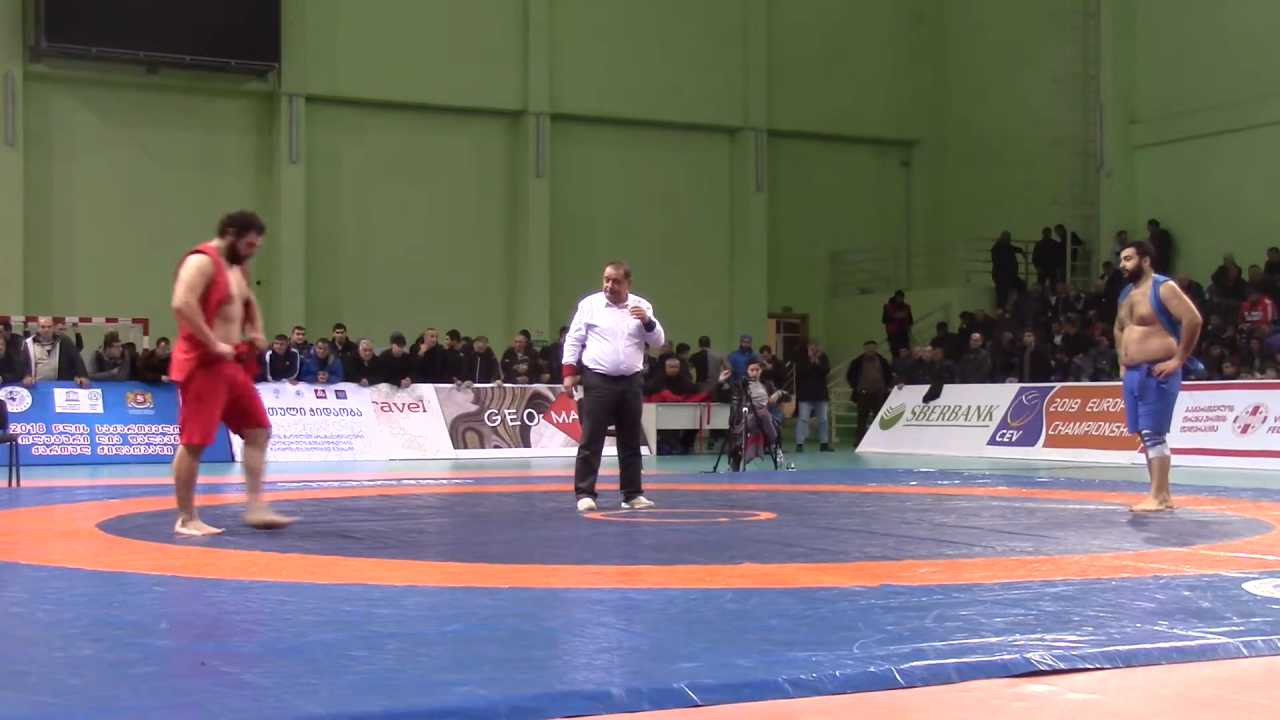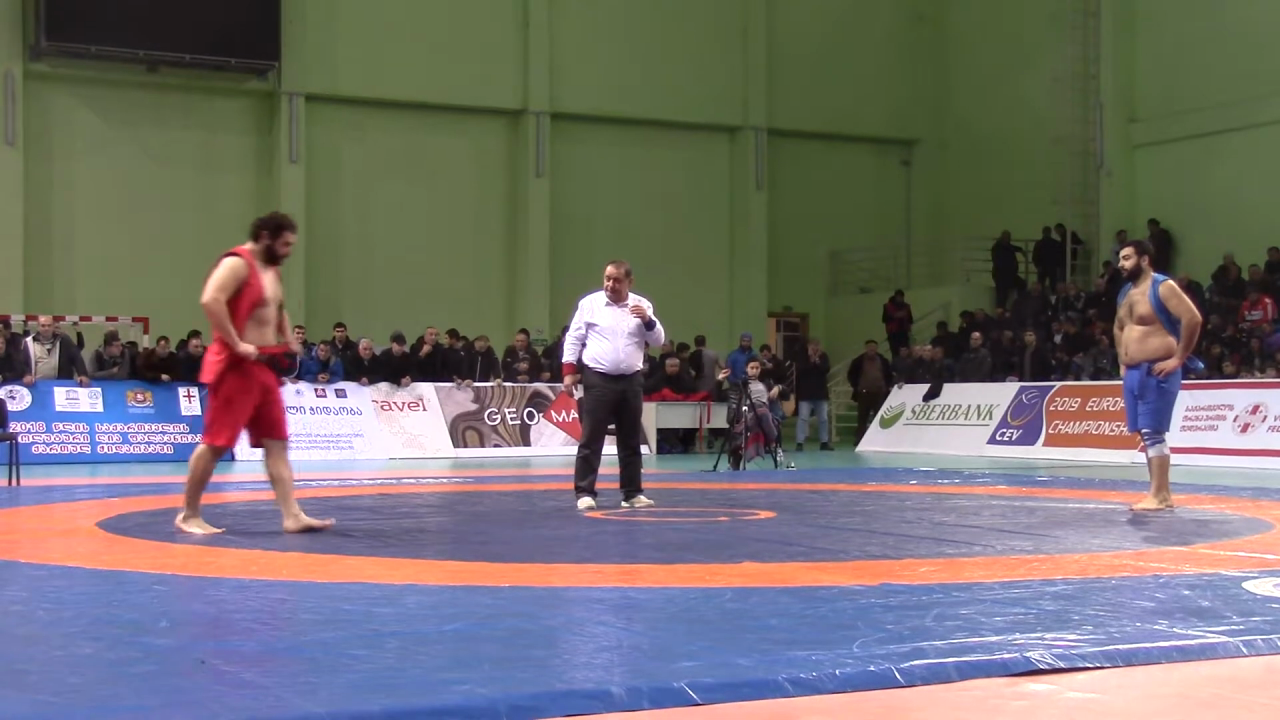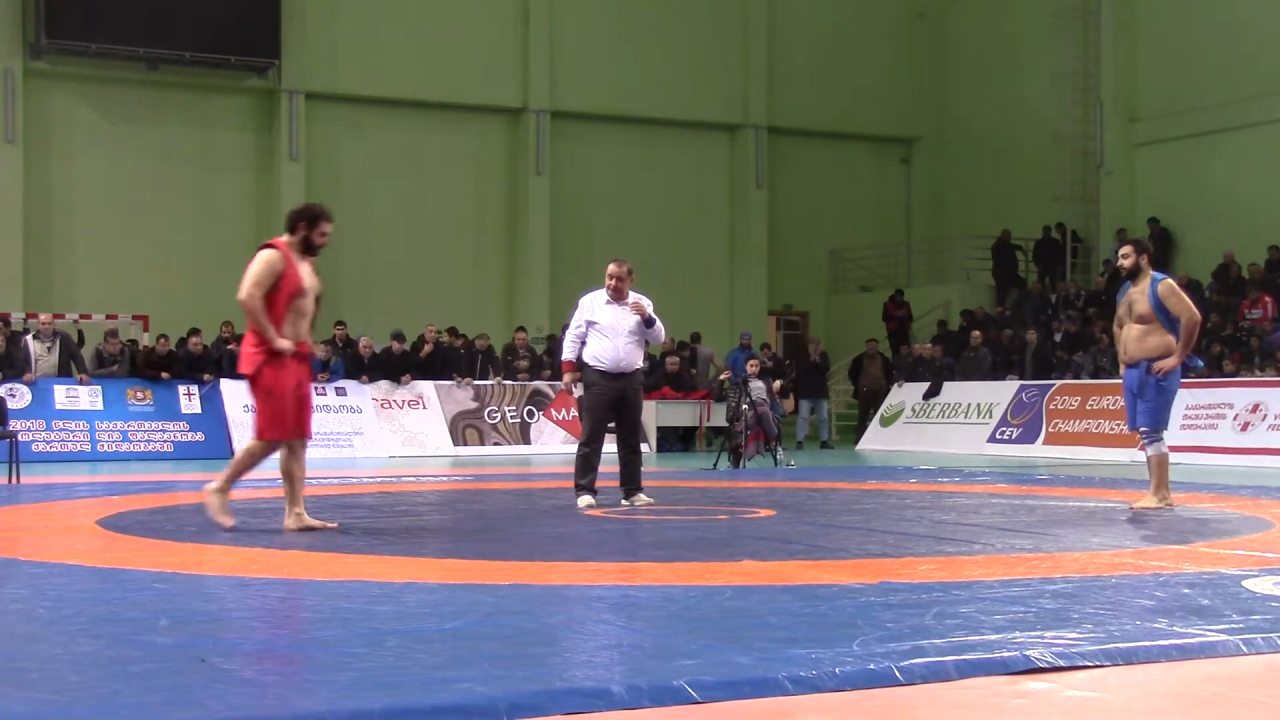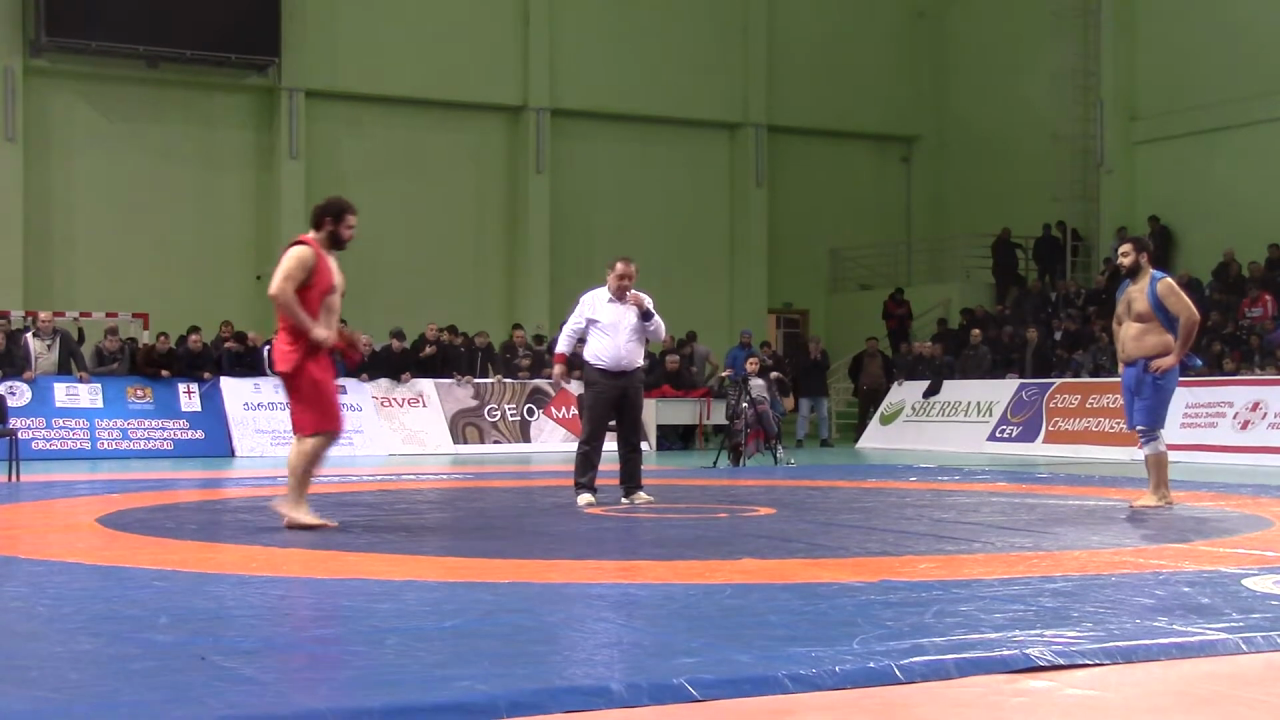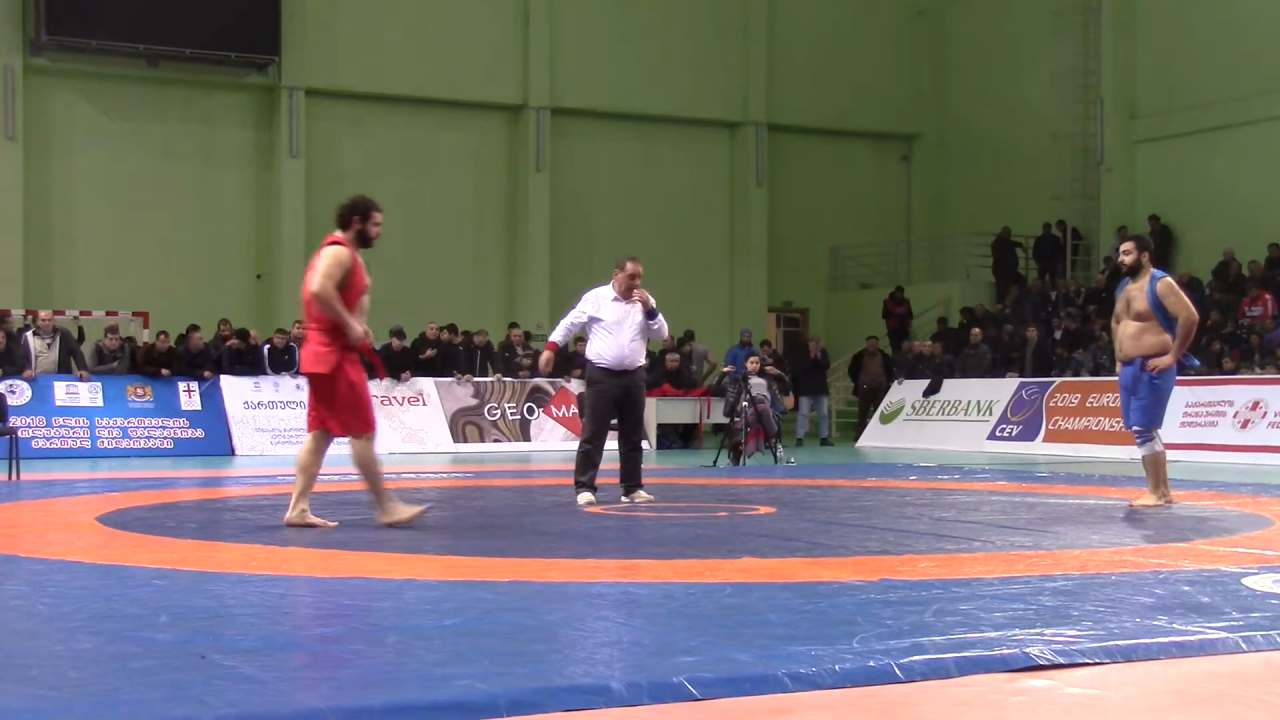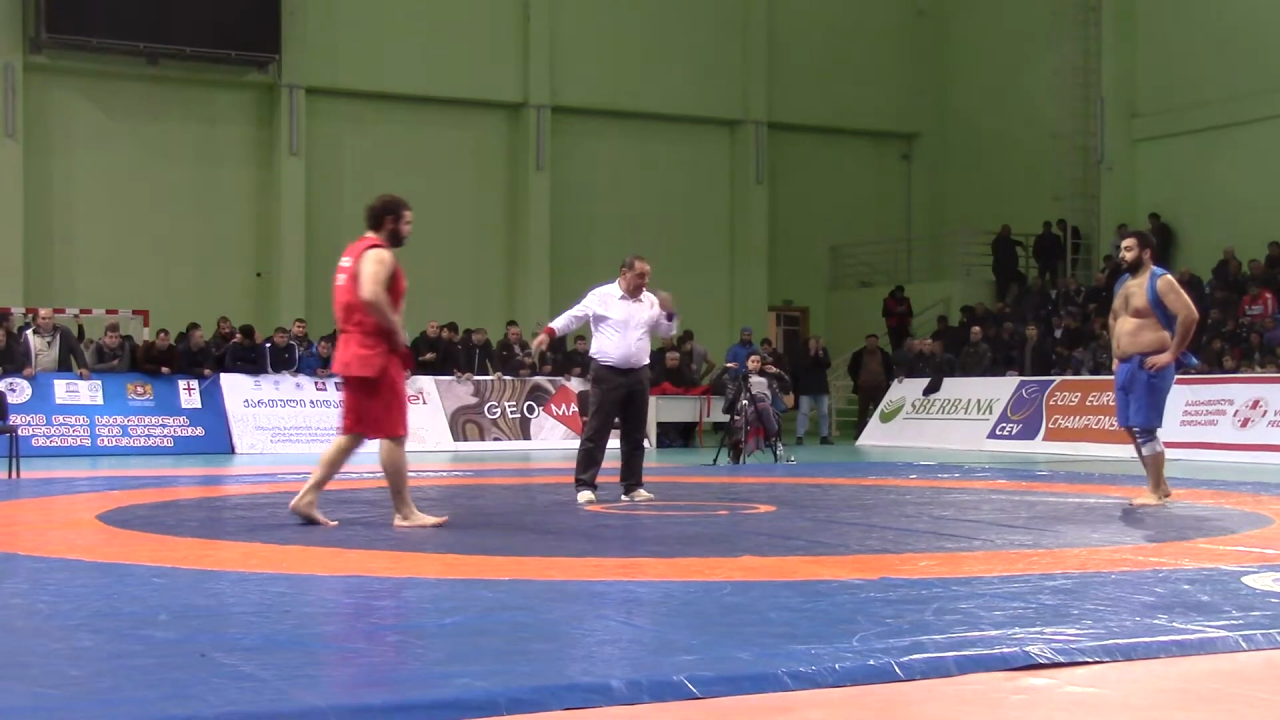
dt=0.2s
person 1, frame 1
left shoulder: (236, 268)
right shoulder: (202, 261)
left elbow: (249, 303)
right elbow: (182, 303)
left wrist: (256, 332)
right wrist: (213, 344)
left hip: (230, 363)
right hip: (202, 363)
left knee: (258, 431)
right knee: (195, 441)
left ankle: (257, 507)
right ankle: (186, 518)
person 1, frame 2
left shoulder: (271, 269)
right shoulder: (237, 263)
right elbow: (211, 301)
left wrist: (289, 340)
right wrist: (238, 344)
left hip: (262, 367)
right hip: (235, 366)
left knee: (277, 441)
right knee: (217, 441)
left ankle: (292, 515)
right ankle: (188, 513)
person 1, frame 3
left shoulder: (306, 262)
right shoulder: (273, 256)
right elbow: (247, 296)
left wrist: (307, 343)
right wrist: (275, 339)
left hip: (295, 359)
right hip: (270, 358)
left knee: (298, 438)
right knee: (274, 436)
left ankle: (296, 512)
right ankle: (219, 489)
person 1, frame 4
left shoulder: (326, 256)
right shoulder: (304, 252)
right elbow: (278, 292)
left wrist: (334, 330)
right wrist: (313, 330)
left hip: (313, 353)
right hip: (302, 354)
left knee: (308, 433)
right knee: (326, 429)
left ankle: (293, 505)
right ankle: (293, 500)
person 1, frame 5
left shoulder: (338, 251)
right shoulder: (339, 251)
right elbow: (318, 290)
left wrist: (351, 325)
right wrist: (349, 324)
left hip: (325, 352)
right hip: (335, 353)
left knee: (320, 432)
right knee: (362, 431)
left ankle: (298, 508)
right ankle: (387, 508)
person 1, frame 6
left shoulder: (354, 251)
right shoulder: (379, 254)
right elbow: (372, 297)
right wrist: (397, 331)
left hip: (353, 350)
right hip: (374, 353)
left knee: (354, 434)
right knee: (393, 434)
left ankle: (307, 497)
right ankle: (403, 512)
person 2, frame 1
left shoulder: (1163, 288)
right shoulder: (1126, 293)
left elbow: (1193, 319)
right elbow: (1119, 329)
left wrist: (1179, 359)
right wrist: (1123, 361)
left hip: (1157, 373)
right hip: (1132, 374)
left knee: (1153, 434)
right knee: (1145, 435)
left ankle: (1156, 496)
right ankle: (1163, 494)
person 2, frame 2
left shoulder: (1163, 287)
right shoulder: (1125, 292)
left elbow: (1193, 319)
right elbow: (1119, 329)
left wrist: (1178, 358)
right wrist: (1123, 361)
left hip: (1157, 372)
right hip: (1132, 373)
left knee: (1152, 433)
right knee: (1145, 434)
left ankle: (1156, 496)
right ankle: (1164, 494)
person 2, frame 3
left shoulder: (1162, 285)
right shoulder: (1125, 291)
left elbow: (1192, 317)
right elbow: (1118, 327)
left wrist: (1178, 357)
right wrist: (1122, 360)
left hip: (1157, 371)
right hip: (1132, 371)
left knee: (1150, 431)
right knee: (1146, 433)
left ankle: (1156, 494)
right ankle: (1164, 492)
person 2, frame 4
left shoulder: (1161, 284)
right shoulder: (1124, 288)
left elbow: (1191, 317)
right elbow: (1117, 325)
left wrist: (1176, 355)
right wrist: (1122, 359)
left hip: (1155, 369)
right hip: (1131, 370)
left knee: (1146, 430)
right knee: (1149, 432)
left ankle: (1156, 493)
right ankle: (1163, 490)
person 2, frame 5
left shoulder: (1161, 284)
right shoulder: (1123, 287)
left elbow: (1189, 317)
left wrist: (1173, 356)
right wrist: (1119, 358)
left hip: (1152, 369)
right hip: (1128, 369)
left knee: (1143, 430)
right knee: (1145, 431)
left ankle: (1155, 493)
right ankle: (1163, 489)
person 2, frame 6
left shoulder: (1161, 281)
right shoulder: (1122, 283)
left elbow: (1189, 315)
left wrist: (1172, 354)
right wrist: (1115, 355)
left hip: (1149, 367)
right hip: (1124, 367)
left knee: (1145, 430)
right knee: (1132, 429)
left ankle: (1155, 492)
right ankle: (1160, 484)
person 3, frame 1
left shoulder: (641, 306)
right shoulder: (589, 304)
left elbow: (658, 341)
right elbow: (573, 340)
left wrist: (647, 321)
right wrist: (569, 372)
left hip: (631, 382)
right hip: (597, 381)
left knee: (631, 442)
right knee: (591, 440)
left ankle: (632, 494)
right ankle: (585, 493)
person 3, frame 2
left shoulder: (642, 305)
right shoulder: (590, 303)
left elbow: (658, 340)
right elbow: (574, 339)
left wrist: (647, 321)
right wrist: (569, 371)
left hip: (631, 381)
right hip: (598, 380)
left knee: (631, 441)
right knee: (591, 439)
left ankle: (632, 493)
right ankle: (585, 492)
person 3, frame 3
left shoulder: (642, 303)
right shoulder: (590, 301)
left elbow: (658, 338)
right elbow: (573, 336)
left wrist: (647, 317)
right wrist: (568, 368)
left hip: (631, 379)
right hip: (598, 378)
left knee: (631, 439)
right knee: (591, 437)
left ankle: (632, 491)
right ankle: (585, 491)
person 3, frame 4
left shoulder: (642, 301)
right shoulder: (592, 299)
left elbow: (658, 335)
right elbow: (571, 331)
left wrist: (645, 311)
right wrist: (560, 360)
left hip: (631, 377)
right hip: (599, 377)
left knee: (632, 437)
right knee: (591, 435)
left ankle: (632, 489)
right ankle: (584, 489)
person 3, frame 5
left shoulder: (644, 301)
right shoulder: (595, 298)
left elbow: (661, 334)
right elbow: (570, 324)
left wrist: (650, 309)
right wrist: (550, 348)
left hip: (634, 376)
right hip: (602, 375)
left knee: (633, 436)
right knee: (593, 434)
left ankle: (632, 487)
right ankle: (585, 487)
person 3, frame 6
left shoulder: (650, 301)
right shoulder: (600, 296)
left elbow: (666, 331)
right elbow: (573, 316)
left wrist: (668, 313)
right wrist: (547, 333)
left hip: (638, 375)
right hip: (606, 374)
left knee: (635, 435)
right knee: (596, 432)
left ankle: (633, 485)
right ankle: (585, 485)
